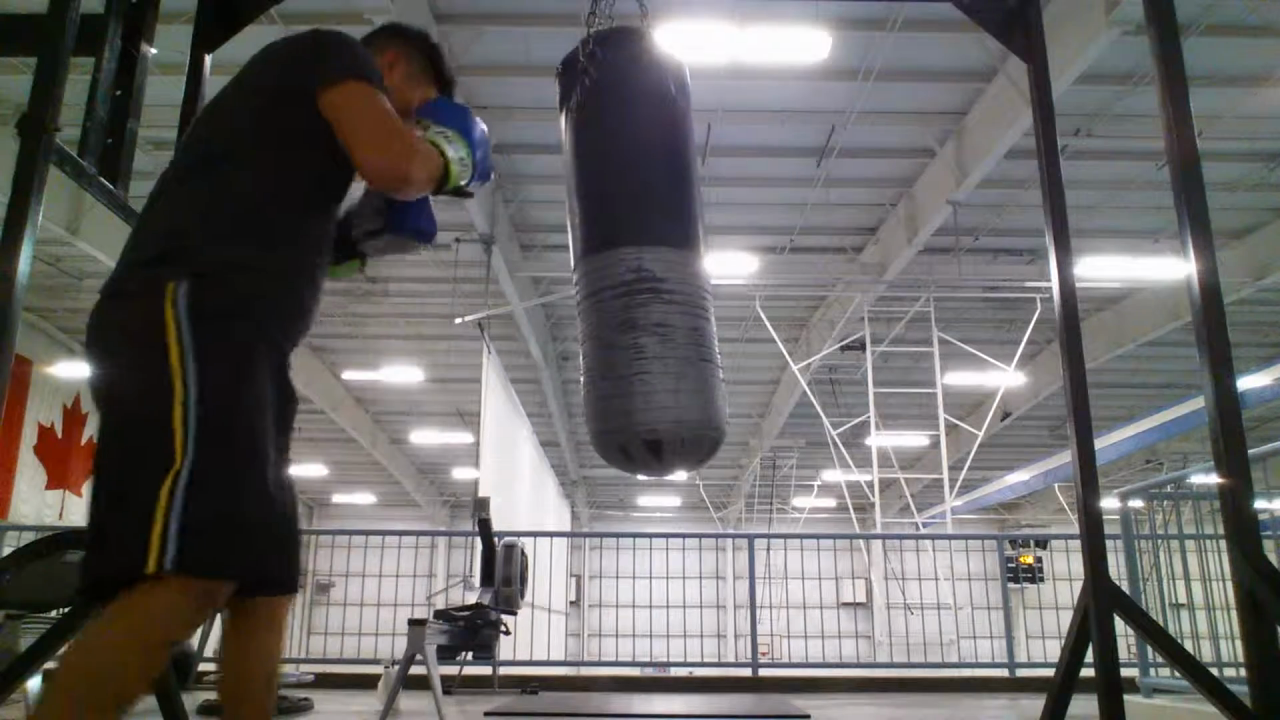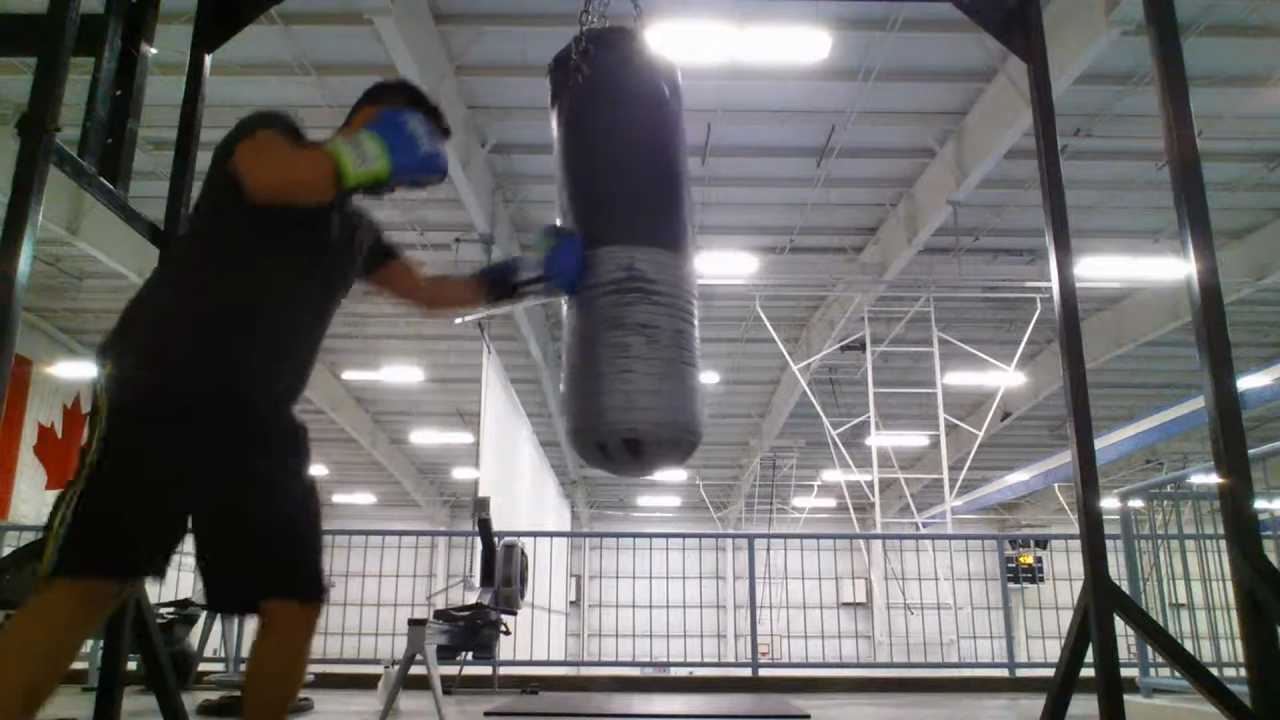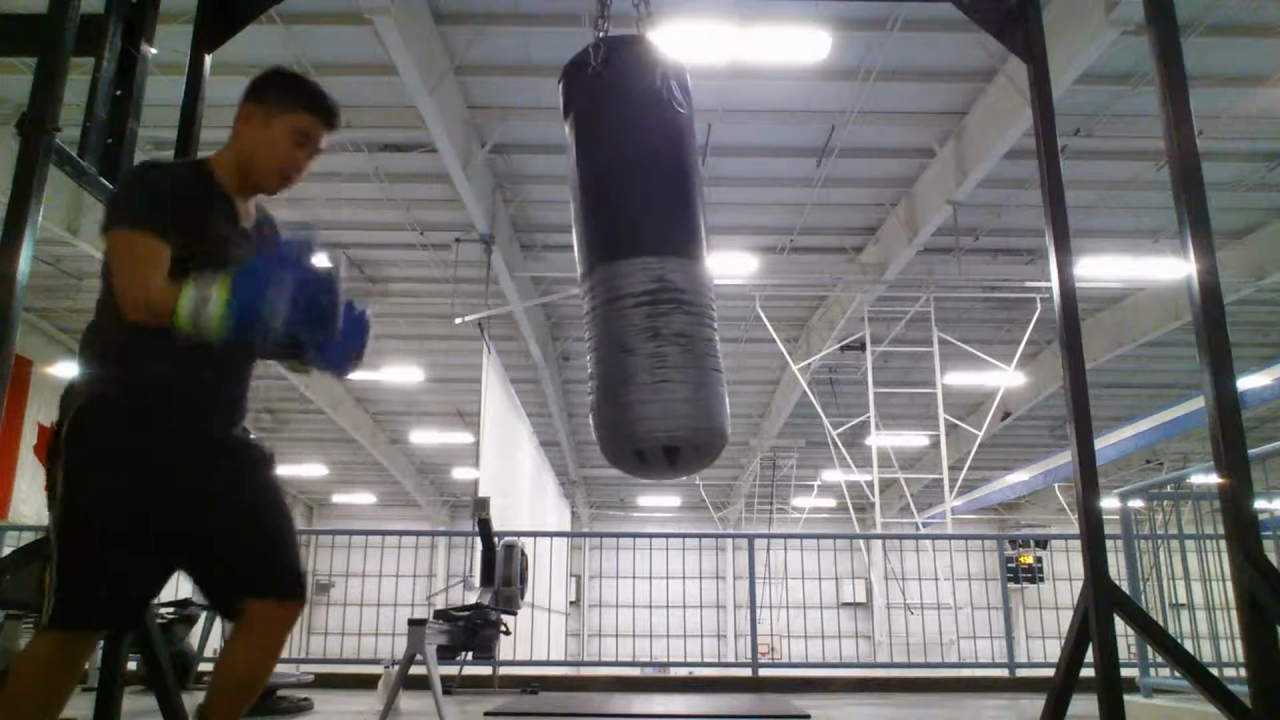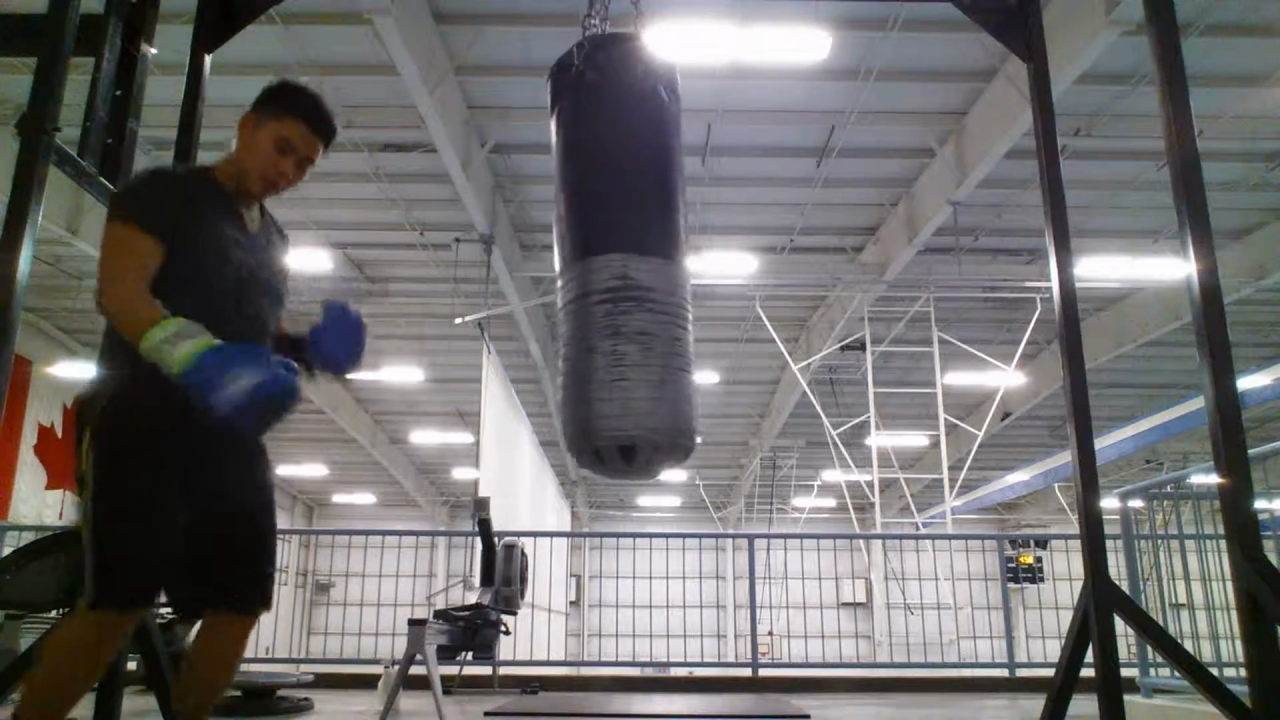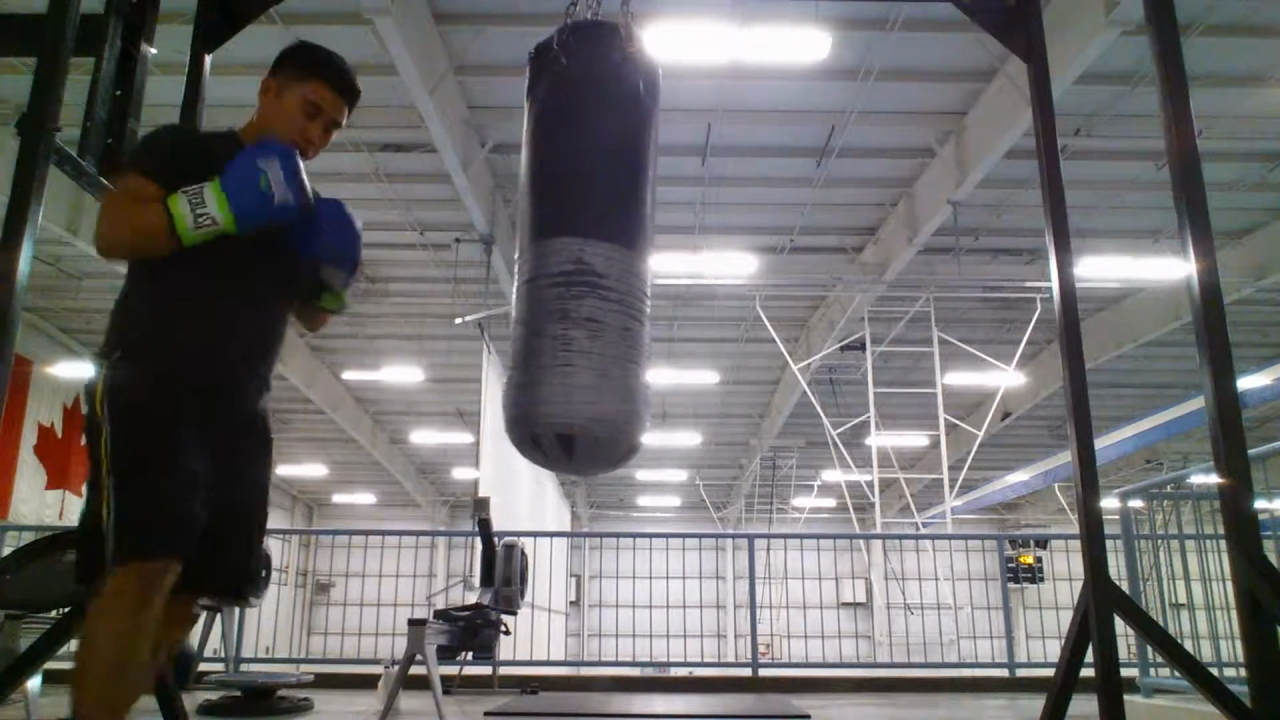
dt=0.4s
person 1, frame 1
left shoulder: (287, 113)
right shoulder: (329, 53)
right elbow: (394, 166)
right wrist: (450, 147)
left hip: (228, 354)
right hip: (192, 329)
left knee: (262, 589)
right knee: (188, 580)
person 1, frame 2
left shoulder: (356, 225)
right shoulder: (273, 136)
left elbow: (431, 294)
right elbow: (272, 177)
left wrist: (521, 274)
right wrist: (379, 153)
left hip: (254, 413)
right hip: (164, 381)
left knee: (294, 601)
right knee: (89, 584)
person 1, frame 3
left shoulder: (264, 234)
right shoulder: (158, 189)
right elbow: (139, 297)
left wrist: (307, 340)
right wrist: (235, 297)
left hip: (214, 448)
right hip: (117, 435)
left knee: (277, 597)
right knee: (77, 625)
person 1, frame 4
left shoulder: (271, 241)
right shoulder: (165, 191)
right elbow: (119, 292)
left wrist: (308, 345)
right wrist: (203, 365)
left hip: (230, 438)
right hip: (138, 425)
left knee: (237, 606)
right knee: (116, 603)
person 1, frame 5
left shoulder: (303, 204)
right shoulder: (180, 148)
left elbow: (312, 313)
right elbow: (115, 231)
left wrist: (331, 268)
right wrist: (226, 202)
left hip: (238, 412)
right hip: (147, 387)
left knee: (185, 591)
right knee: (146, 568)
